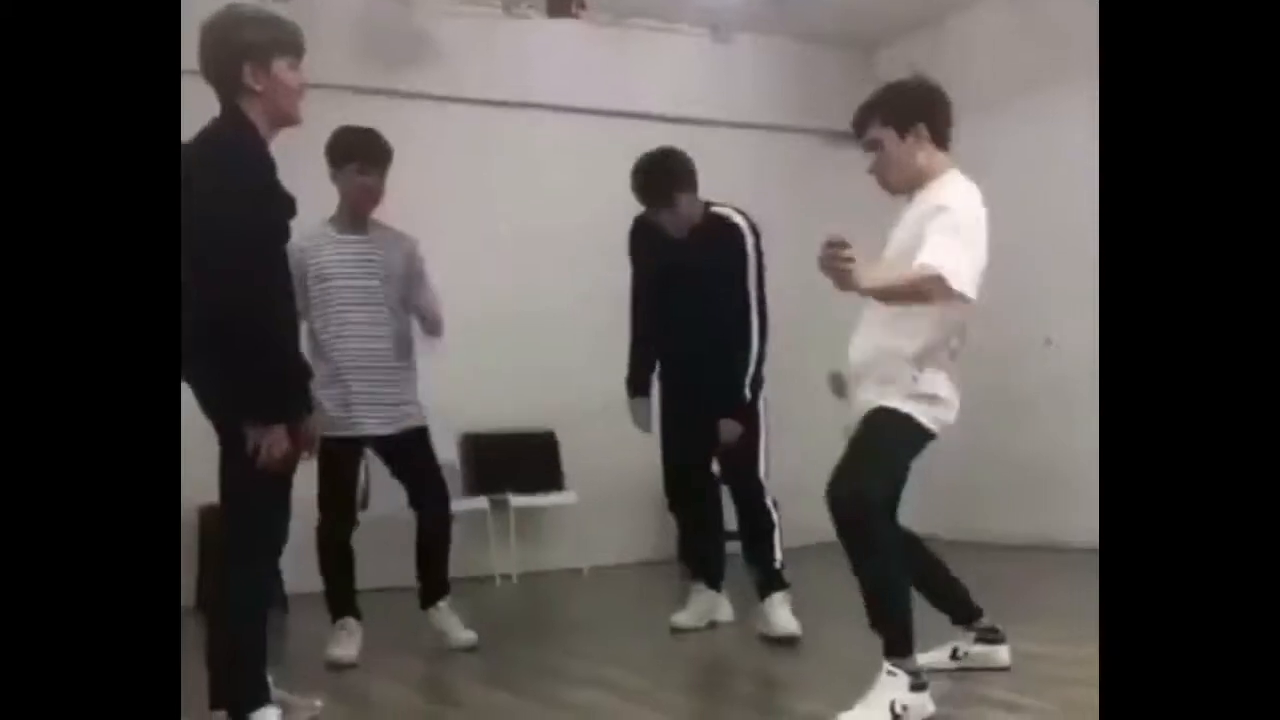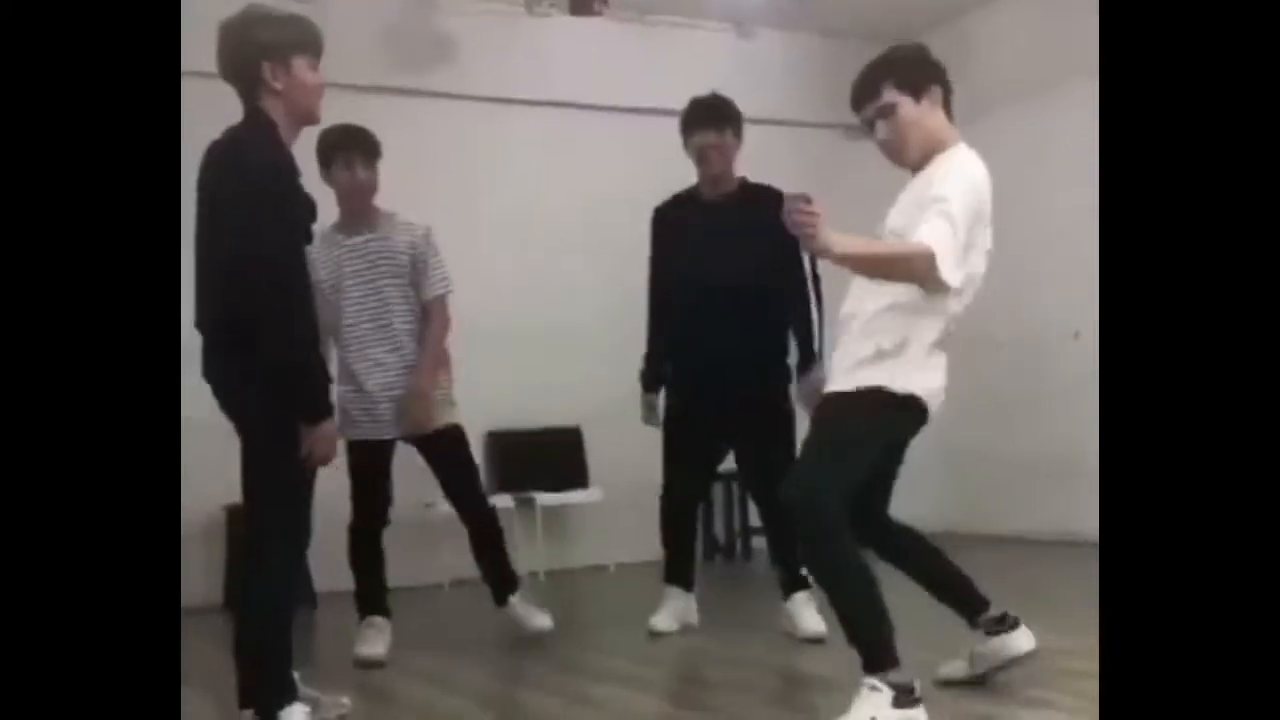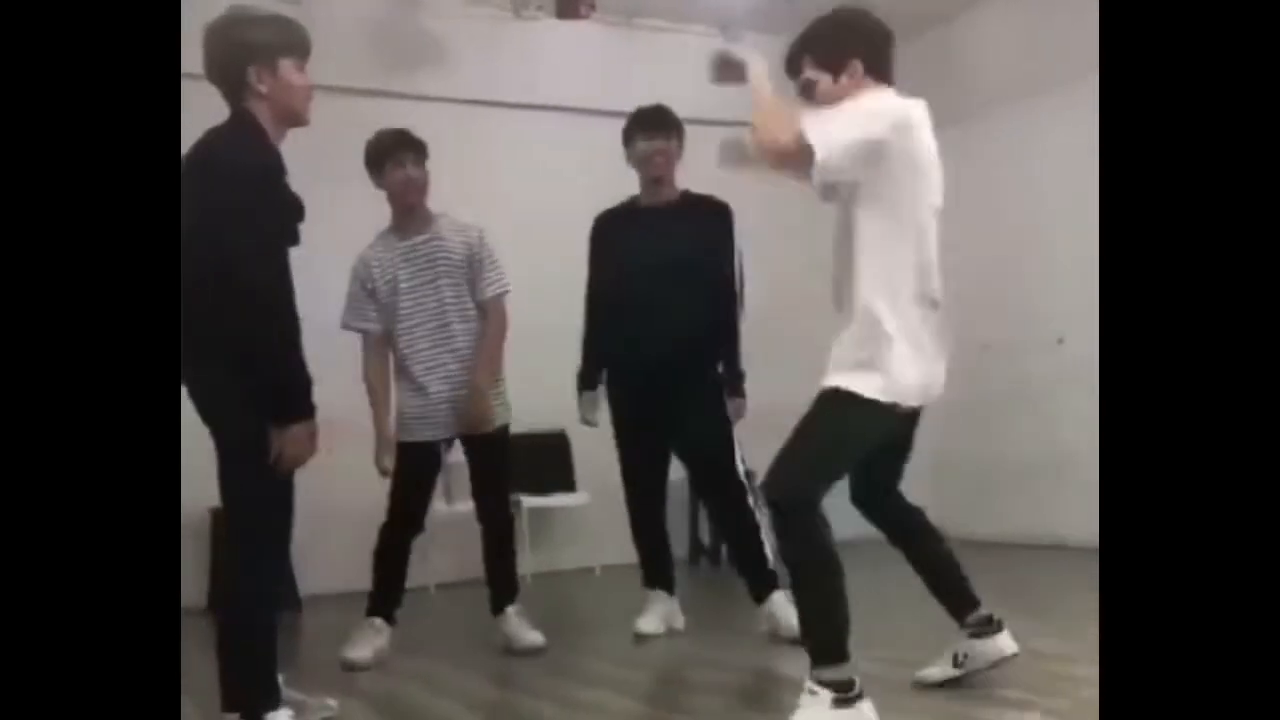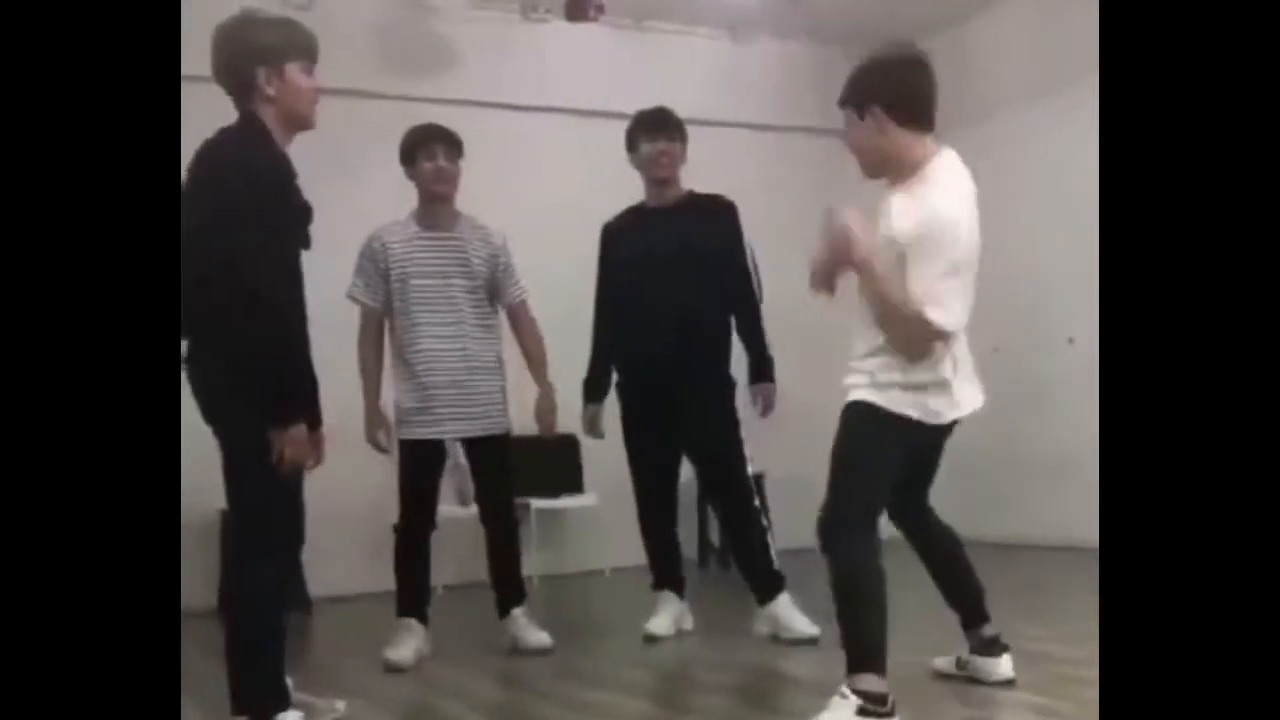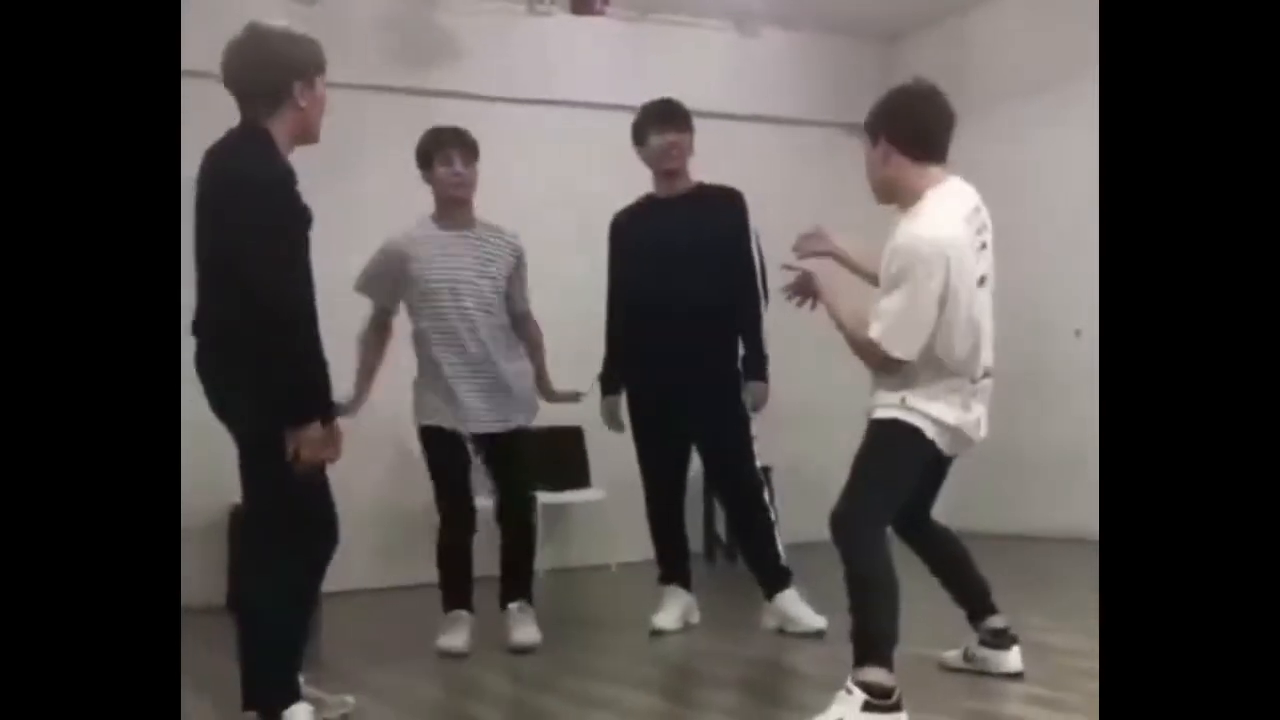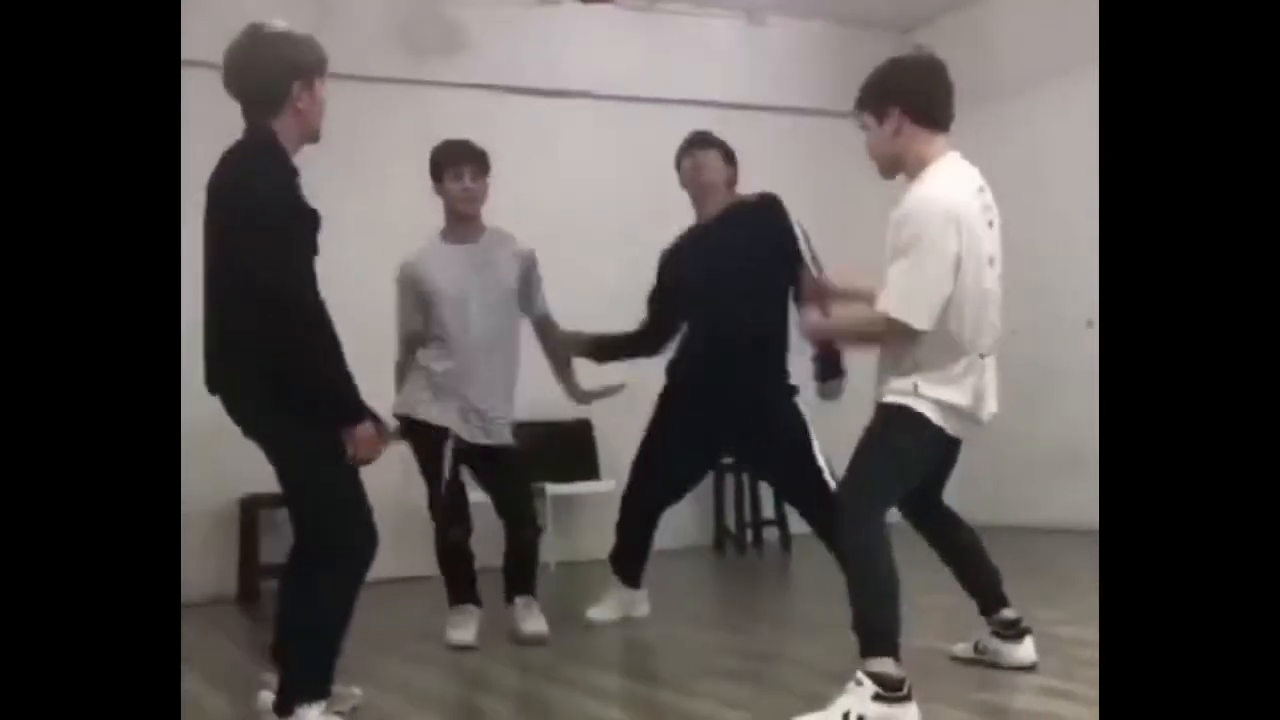
dt=0.5s
person 1, frame 1
left shoulder: (224, 154)
right shoulder: (233, 158)
right elbow: (242, 290)
left wrist: (289, 398)
right wrist: (269, 407)
left hip: (246, 375)
right hip: (246, 379)
left knee: (253, 536)
right knee: (254, 537)
person 1, frame 2
left shoulder: (245, 156)
right shoulder: (256, 160)
right elbow: (275, 292)
left wrist: (310, 398)
right wrist: (313, 406)
left hip: (257, 371)
right hip: (267, 378)
left knee: (277, 535)
right knee: (277, 538)
person 1, frame 3
left shoulder: (228, 157)
right shoulder: (242, 161)
right elbow: (259, 294)
left wrist: (288, 400)
right wrist: (290, 407)
left hip: (234, 373)
right hip: (243, 380)
left knee: (258, 535)
right knee: (258, 539)
person 1, frame 4
left shoulder: (239, 161)
right shoulder: (249, 164)
right elbow: (264, 299)
left wrist: (295, 405)
right wrist: (290, 411)
left hip: (242, 378)
right hip: (249, 384)
left knee: (268, 539)
right knee: (266, 541)
person 1, frame 5
left shoulder: (239, 162)
right shoulder: (258, 170)
right elbow: (277, 297)
left wrist: (309, 401)
right wrist: (305, 410)
left hip: (253, 375)
right hip: (259, 380)
left knee: (295, 533)
right knee: (296, 536)
person 1, frame 6
left shoulder: (250, 170)
right shoulder: (262, 178)
right elbow: (292, 309)
left wrist: (345, 405)
right wrist: (350, 412)
left hip: (269, 381)
right hip: (277, 387)
left knee: (324, 531)
right knee: (345, 537)
person 2, frame 1
left shoulder: (955, 201)
right shoulder: (928, 206)
left elbow: (939, 285)
left wrist: (863, 279)
right wrist: (856, 370)
left hip: (909, 396)
right hip: (891, 394)
left knee: (852, 501)
right knee: (876, 522)
right ankle: (980, 632)
person 2, frame 2
left shoulder: (959, 174)
right shoulder: (932, 182)
left elbow: (926, 264)
left wrist: (834, 245)
left hip: (884, 379)
right hip: (874, 375)
left knee: (808, 502)
right knee: (865, 523)
right ankle: (995, 625)
person 2, frame 3
left shoulder: (892, 115)
right shoulder: (893, 127)
left elbow: (780, 147)
right elbow: (805, 154)
left wrist: (757, 75)
left hip: (884, 367)
right hip: (903, 360)
left knee: (790, 493)
right knee: (877, 497)
right ankle: (980, 628)
person 2, frame 4
left shoulder: (941, 209)
right shoulder: (924, 177)
left elbow: (915, 334)
right elbow: (890, 256)
left wrist: (856, 254)
right wrist: (842, 254)
left hip: (898, 393)
right hip: (920, 391)
left knee: (845, 526)
right knee: (911, 510)
right ankle: (986, 644)
person 2, frame 5
left shoulder: (923, 237)
right shoulder: (962, 201)
left elbow: (882, 353)
left wrist: (826, 296)
right wrist: (839, 255)
left hip: (920, 408)
right hip: (950, 399)
left knee: (856, 524)
right knee: (910, 518)
right ankle: (996, 638)
person 2, frame 6
left shoulder: (928, 204)
right shoulder: (963, 181)
left elbow: (897, 324)
left wrist: (829, 326)
right wrist: (852, 294)
left hip: (928, 390)
right hip: (956, 382)
left knee: (854, 511)
right knee: (921, 502)
right ankle: (1007, 629)
person 3, frame 1
left shoulder: (402, 248)
right shoulder: (303, 249)
left elbow: (426, 322)
left wrist: (431, 317)
left hip: (398, 409)
right hip: (333, 412)
left knee: (433, 502)
right knee: (336, 519)
left ankle: (436, 603)
right ankle: (346, 621)
person 3, frame 2
left shoulder: (413, 237)
right shoulder: (317, 257)
left elbow: (438, 316)
left wrist: (419, 387)
left hip: (427, 401)
right hip: (362, 410)
left knee: (472, 502)
right knee: (367, 519)
left ankle: (511, 597)
right ankle: (375, 618)
person 3, frame 3
left shoulder: (468, 238)
right shoulder: (371, 263)
left elbow: (495, 316)
right elbow: (374, 351)
left wrist: (481, 385)
right wrist: (381, 428)
left hip: (480, 406)
right hip: (418, 415)
left knee: (496, 512)
right knee: (402, 519)
left ankle: (507, 610)
right ankle: (377, 621)
person 3, frame 4
left shoulder: (489, 242)
right shoulder: (384, 244)
left elbow: (520, 315)
right elbow: (372, 329)
left wrist: (544, 386)
right wrist: (372, 404)
left hip: (486, 407)
right hip: (418, 410)
left knee: (500, 514)
right knee: (414, 520)
left ankle: (515, 612)
right ankle: (412, 624)
person 3, frame 5
left shoulder: (507, 245)
right shoulder: (405, 250)
right elbow: (379, 321)
left wrist: (544, 384)
right wrist: (360, 393)
left hip: (507, 404)
right hip: (444, 408)
left knee: (519, 512)
right knee: (457, 518)
left ankle: (518, 606)
right ankle: (457, 613)
person 3, frame 6
left shoulder: (518, 255)
right shoulder: (418, 267)
left elbow: (544, 326)
right elbow: (410, 345)
left wrist: (573, 387)
right wrist: (403, 408)
left hip: (491, 415)
right hip: (432, 412)
left knee: (522, 517)
right knee: (451, 519)
left ankle: (524, 601)
right ankle: (464, 606)
person 4, frame 1
left shoulder: (735, 231)
right shoulder: (644, 235)
left elbow: (752, 324)
right elbow: (644, 314)
left wrist: (737, 404)
right wrist: (638, 384)
left hip: (733, 384)
right hip: (680, 383)
left knee: (749, 485)
right knee: (685, 488)
left ankle: (773, 596)
right ankle: (707, 591)
person 4, frame 2
left shoulder: (771, 207)
right shoulder: (670, 217)
left elbow: (801, 289)
right elbow: (662, 304)
left wrist: (810, 361)
right wrist: (652, 379)
left hip: (761, 378)
right hip: (694, 381)
left knee: (777, 488)
right knee: (679, 492)
left ankle: (797, 594)
right ankle: (679, 592)
person 4, frame 3
left shoulder: (711, 216)
right shoulder: (610, 227)
left elbow: (726, 305)
right elbow: (599, 310)
left wrist: (733, 379)
right wrist: (589, 379)
left hip: (696, 381)
right hip: (632, 385)
left knee: (725, 487)
right knee: (643, 495)
left ankle: (770, 595)
right ankle: (661, 596)
person 4, frame 4
left shoulder: (717, 215)
right shoulder: (619, 231)
left elbow: (743, 296)
right elbow: (607, 316)
left wrist: (761, 366)
right wrist: (594, 388)
left hip: (706, 381)
right hip: (642, 386)
left knee: (732, 488)
right knee: (654, 496)
left ankle: (772, 599)
right ankle: (670, 597)
person 4, frame 5
left shoulder: (726, 206)
right shoulder: (627, 224)
left elbow: (746, 292)
right elbow: (619, 309)
left wrist: (755, 366)
right wrist: (611, 383)
left hip: (715, 375)
right hip: (650, 382)
left knee: (739, 484)
right knee: (662, 490)
left ankle: (780, 594)
right ankle: (677, 591)
person 4, frame 6
left shoulder: (765, 215)
right shoulder: (679, 255)
left elbow: (809, 288)
right elbow: (654, 335)
left wrist: (829, 362)
right wrist: (593, 346)
left hip: (761, 393)
right hip: (691, 397)
left knee: (819, 496)
right knee: (642, 498)
right ankle: (626, 590)
